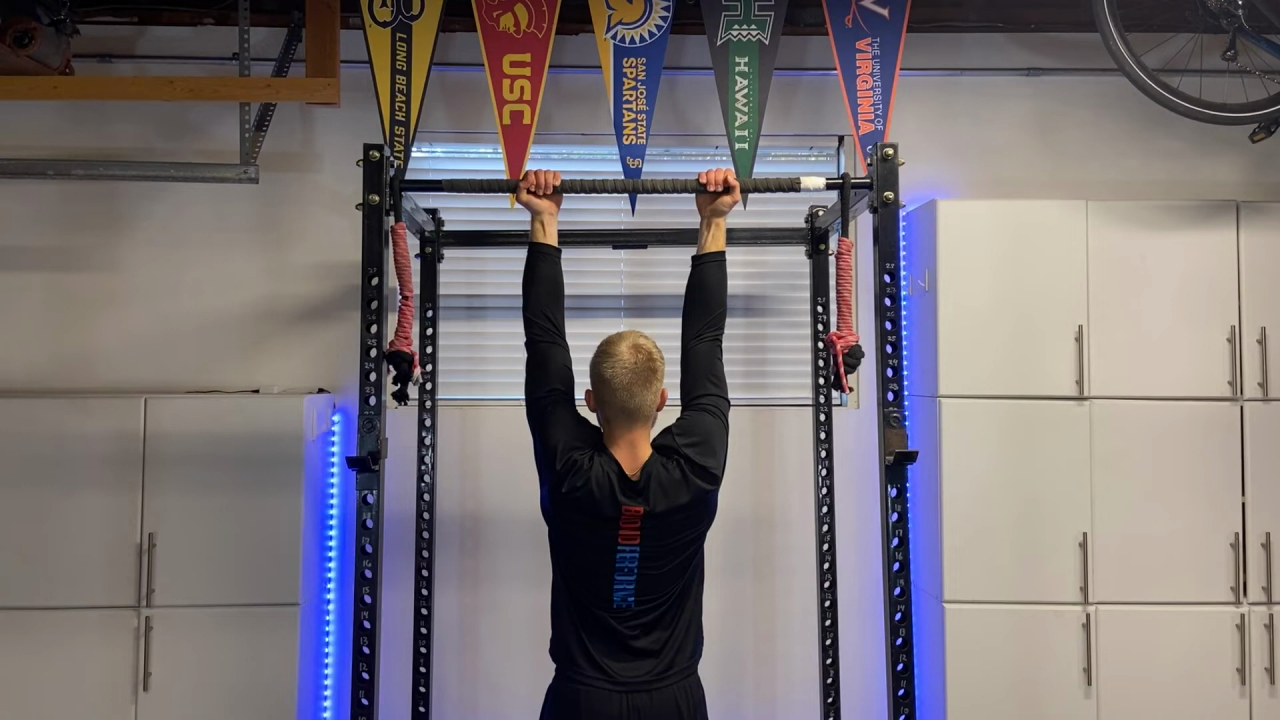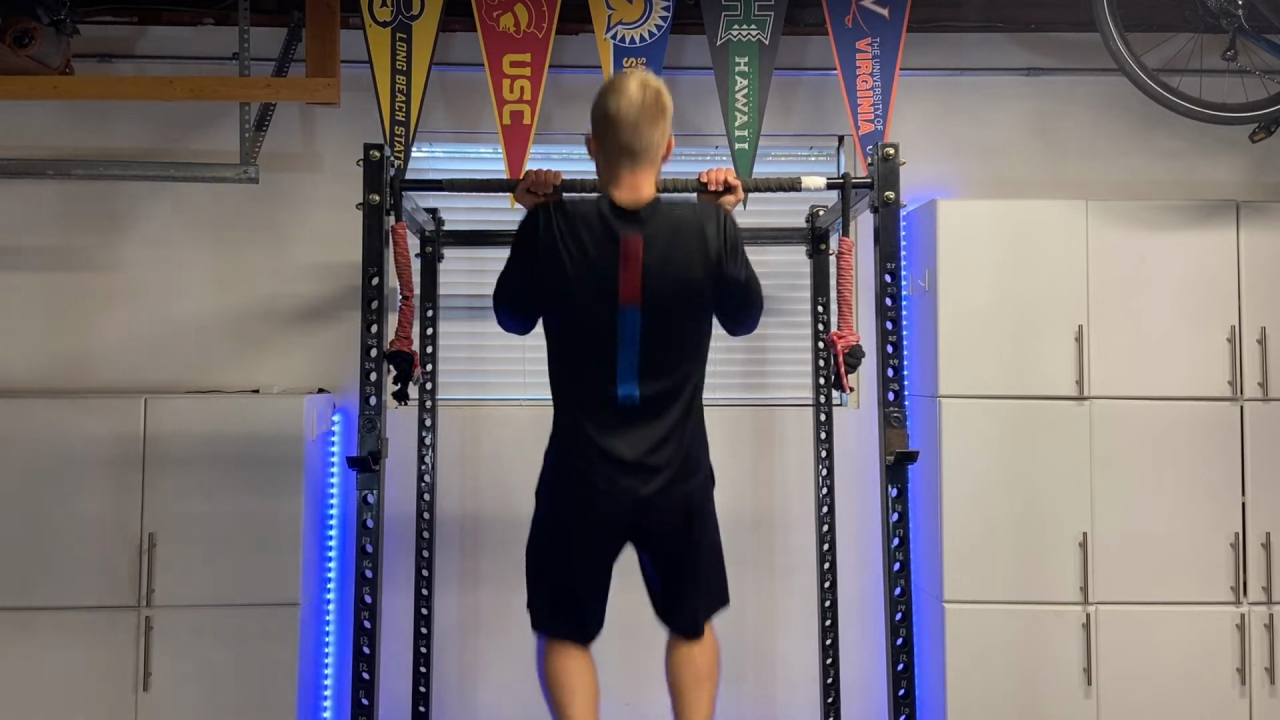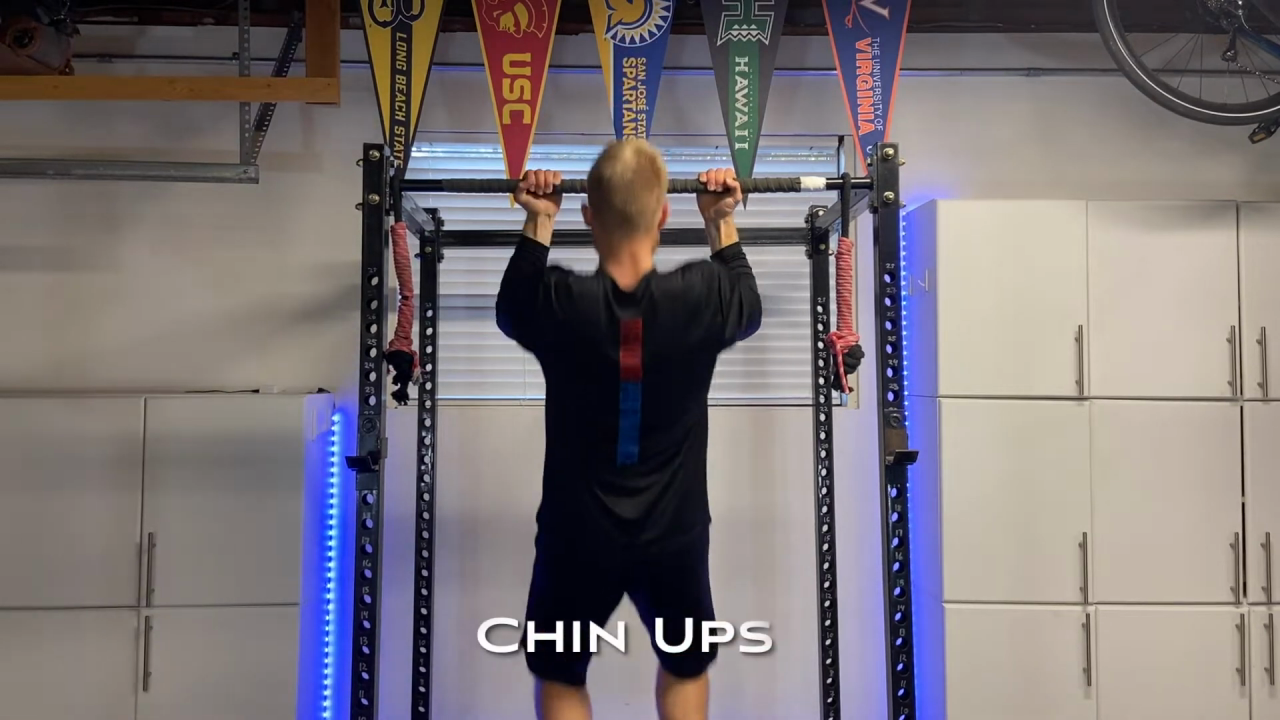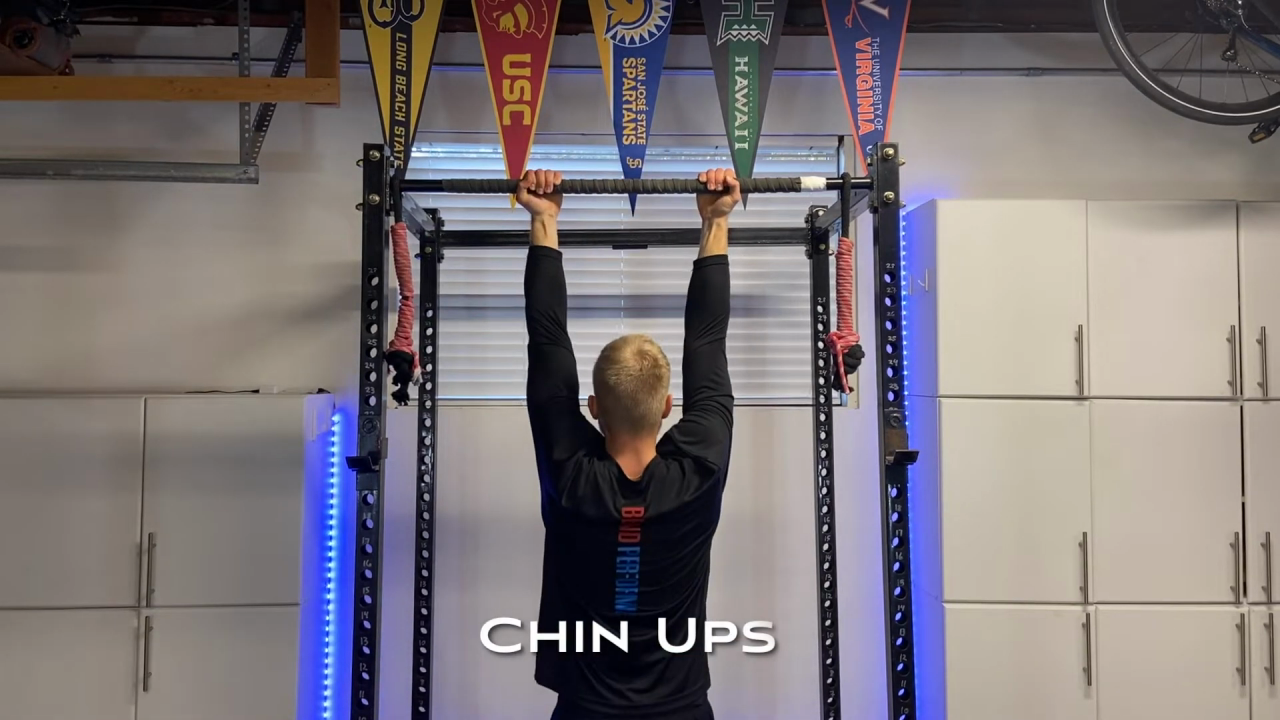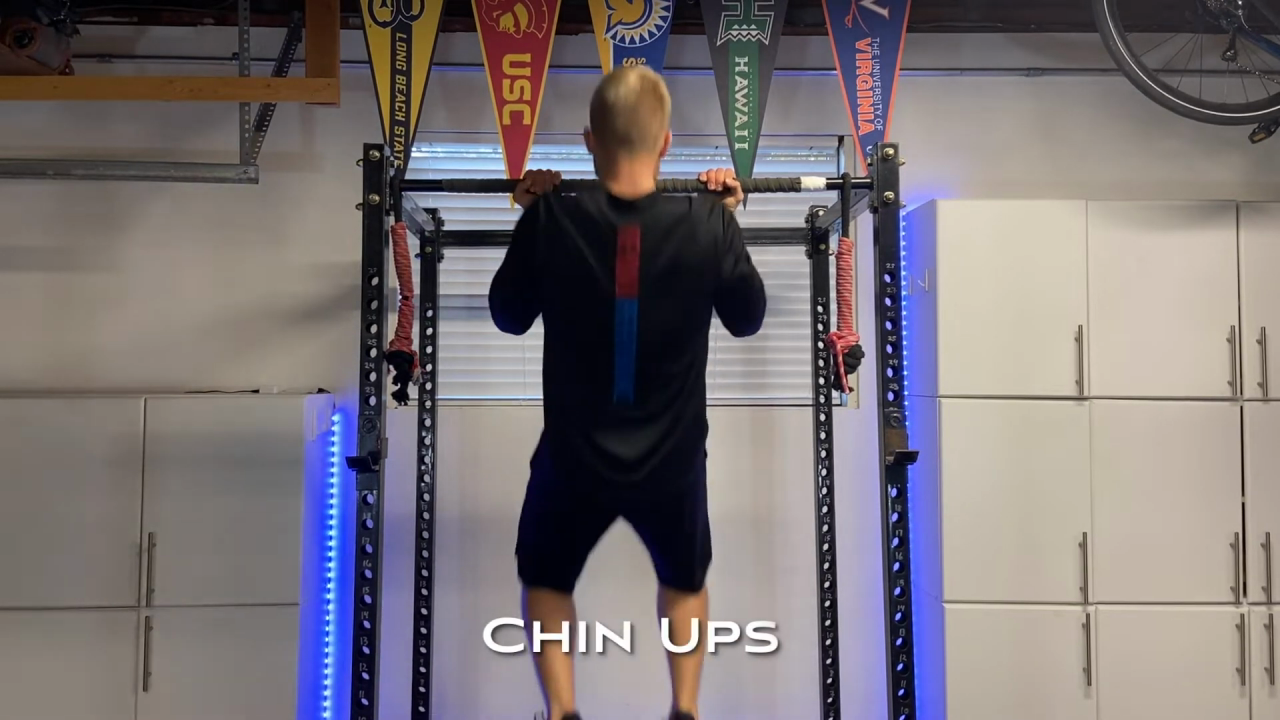
dt=1s
person 1, frame 1
left shoulder: (568, 472)
right shoulder: (694, 472)
left elbow: (545, 339)
right elbow: (705, 338)
left wrist: (544, 223)
right wrist: (713, 224)
person 1, frame 2
left shoulder: (553, 230)
right shoulder: (709, 228)
left elbow: (514, 314)
right elbow: (743, 316)
left hip: (581, 480)
right hip: (677, 478)
left knee: (564, 632)
right knee: (691, 624)
person 1, frame 3
left shoulder: (558, 302)
right shoulder: (701, 298)
left elbow: (511, 305)
right elbow: (747, 306)
left wrist: (538, 221)
right wrist: (722, 223)
left hip: (577, 538)
right hip: (672, 536)
right knee: (686, 667)
person 1, frame 4
left shoulder: (569, 476)
right shoulder: (699, 474)
left elbow: (547, 336)
right elbow: (707, 335)
left wrist: (544, 222)
right wrist: (715, 223)
person 1, frame 5
left shoulder: (552, 222)
right shoulder: (709, 224)
left elbow: (509, 314)
right elbow: (746, 317)
left hip: (573, 461)
right hip: (672, 460)
left knee: (545, 580)
right knee: (684, 579)
